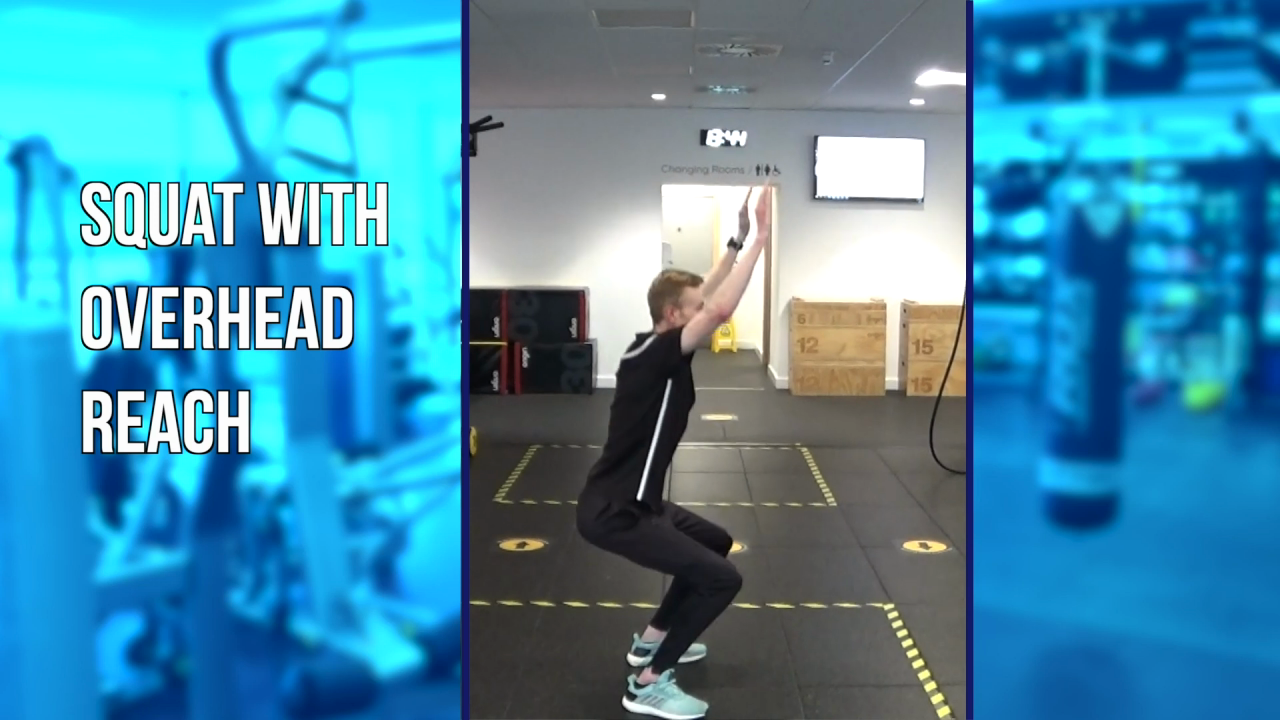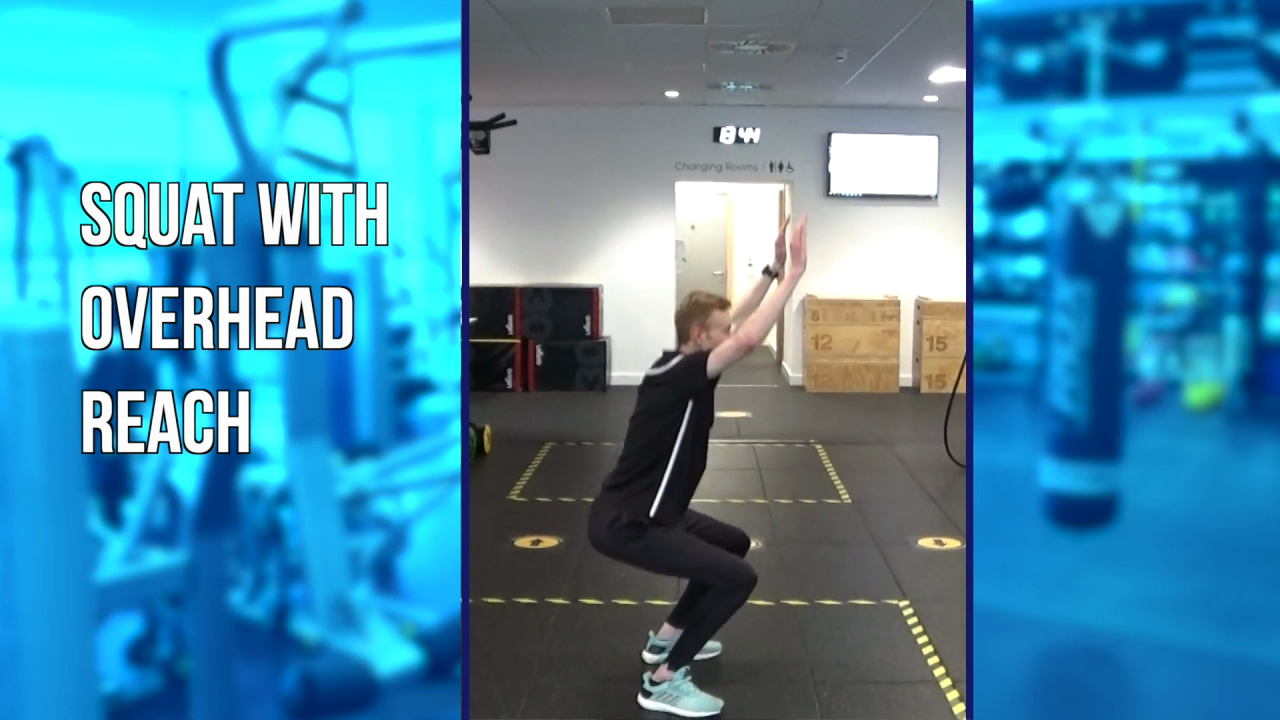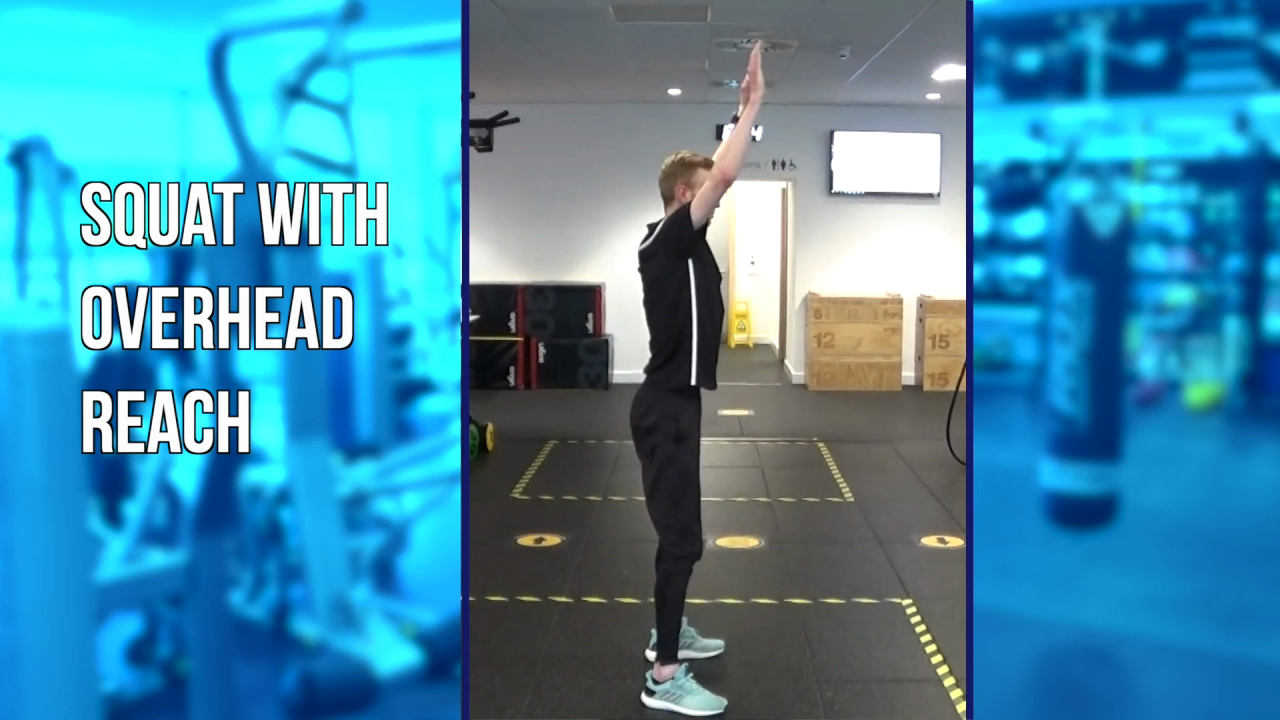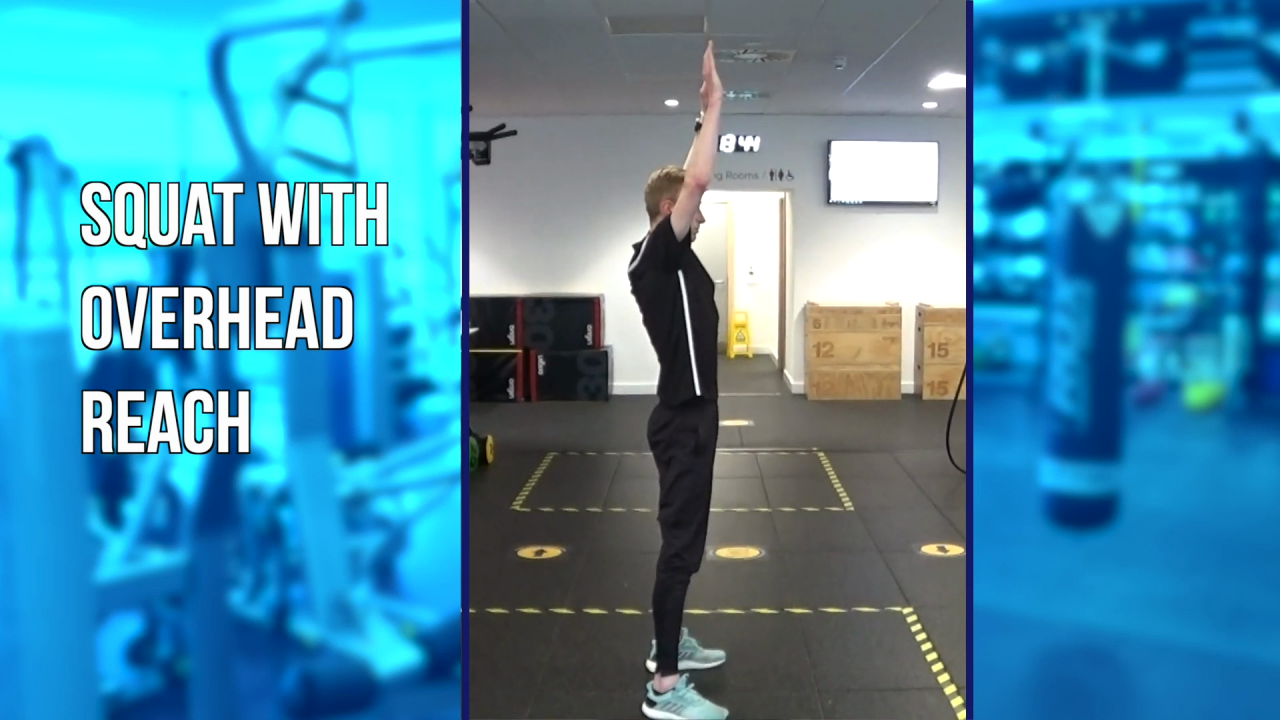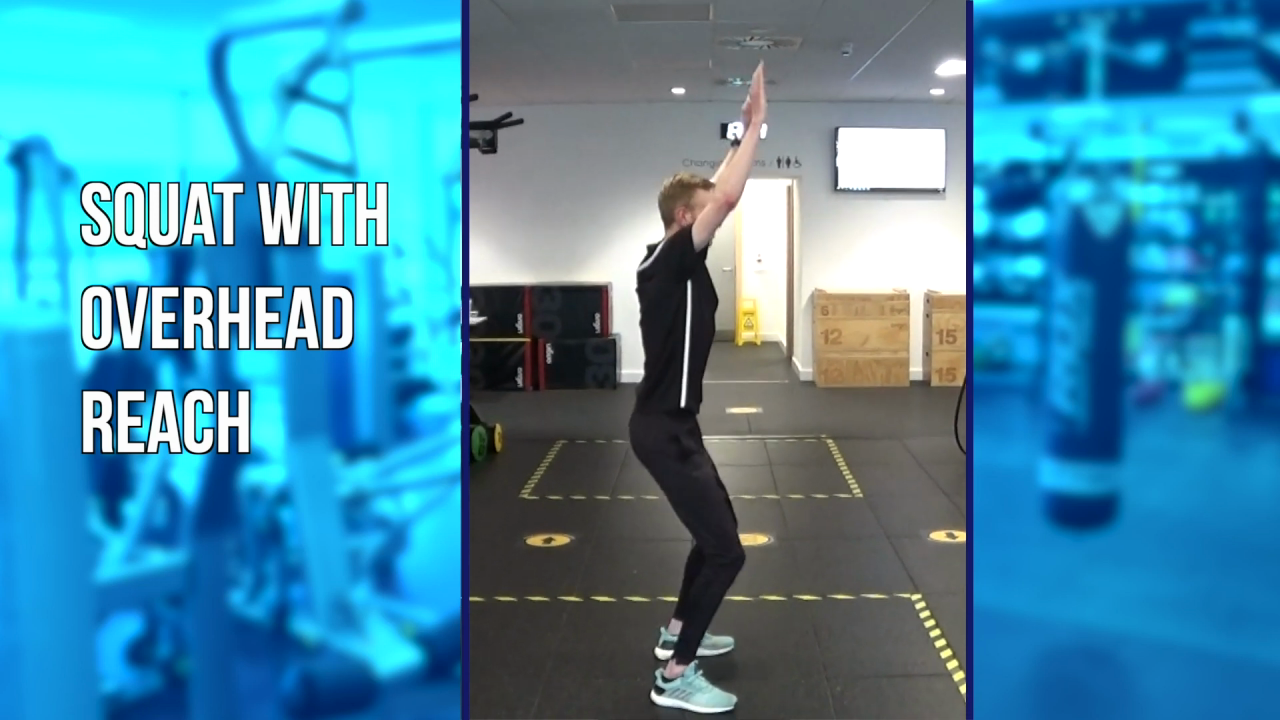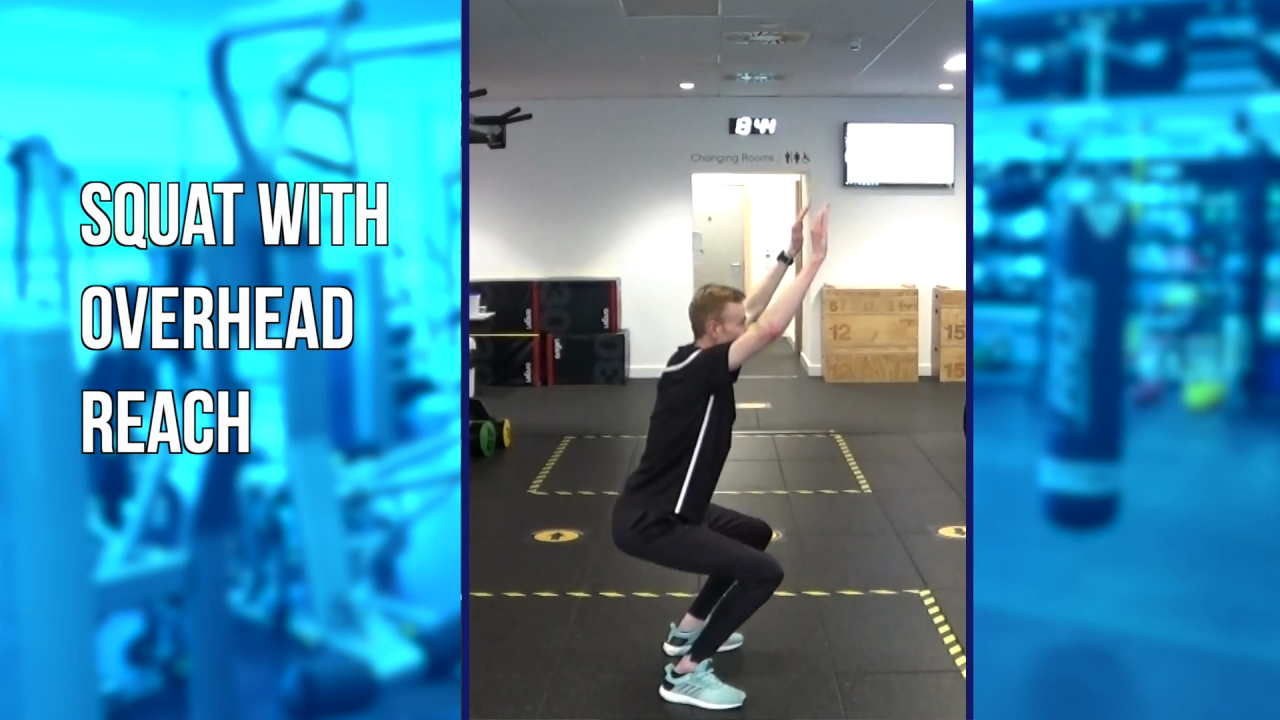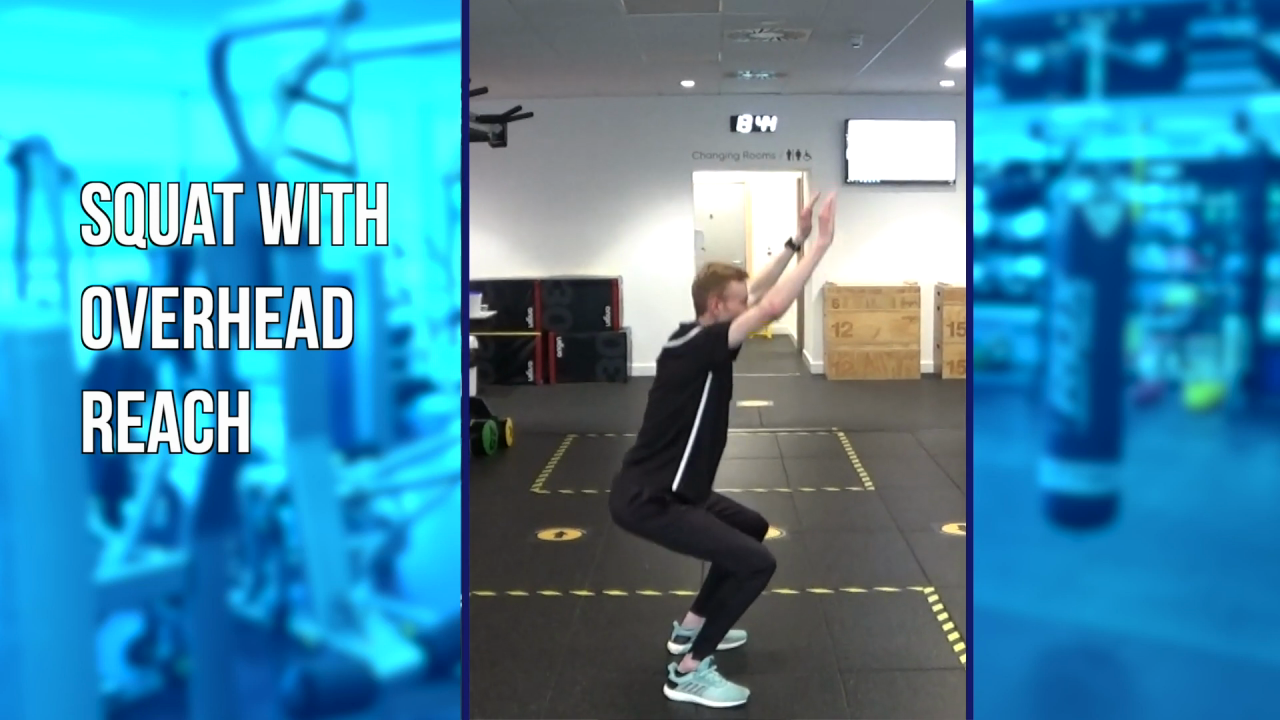
dt=0.7s
person 1, frame 1
left shoulder: (658, 347)
right shoulder: (656, 354)
left elbow: (709, 301)
right elbow: (720, 311)
left wrist: (739, 241)
right wrist: (761, 239)
left hip: (630, 501)
right hip: (613, 513)
left knee: (716, 542)
right knee: (722, 578)
left ankle: (652, 636)
person 1, frame 2
left shoulder: (683, 369)
right shoulder: (678, 376)
left elbow: (738, 323)
right elbow: (748, 340)
left wrist: (773, 271)
right wrist: (793, 276)
left hip: (644, 513)
right hip: (623, 525)
left knee: (734, 543)
right knee: (736, 578)
left ankle: (667, 635)
right ankle: (664, 679)
person 1, frame 3
left shoulder: (674, 241)
right shoulder: (670, 239)
left elbow: (717, 173)
right elbow: (725, 173)
left wrist: (745, 113)
right wrist: (751, 107)
left hip: (673, 403)
right hip: (668, 408)
left knee: (681, 532)
right knee: (679, 537)
left ankle: (668, 631)
person 1, frame 4
left shoulder: (669, 258)
right shoulder: (656, 255)
left elbow: (691, 182)
right elbow: (697, 180)
left wrist: (710, 116)
right wrist: (711, 109)
left hip: (689, 414)
right hip: (683, 419)
left knee: (684, 541)
right knee: (681, 546)
left ankle: (670, 642)
person 1, frame 5
left shoulder: (671, 261)
right shoulder: (671, 259)
left elbow: (717, 196)
right elbow: (725, 199)
left wrist: (743, 138)
right wrist: (755, 131)
left hip: (673, 424)
right hip: (664, 430)
left knee: (716, 531)
right knee: (724, 548)
left ankle: (679, 628)
person 1, frame 6
left shoulder: (693, 360)
right shoulder: (701, 369)
left elbow: (754, 313)
right elbow: (770, 329)
left wrist: (787, 255)
right wrist: (814, 262)
left hip: (664, 507)
right hip: (648, 522)
left knee: (756, 534)
right knee: (763, 572)
left ankle: (689, 627)
right ankle: (686, 671)
person 1, frame 7
left shoulder: (696, 340)
right shoulder: (698, 346)
left elbow: (759, 295)
right elbow: (772, 309)
left wrist: (794, 244)
right wrist: (819, 245)
left hip: (668, 486)
right hip: (648, 498)
left knee: (752, 529)
right knee: (754, 564)
left ankle: (692, 625)
right ankle: (689, 672)
